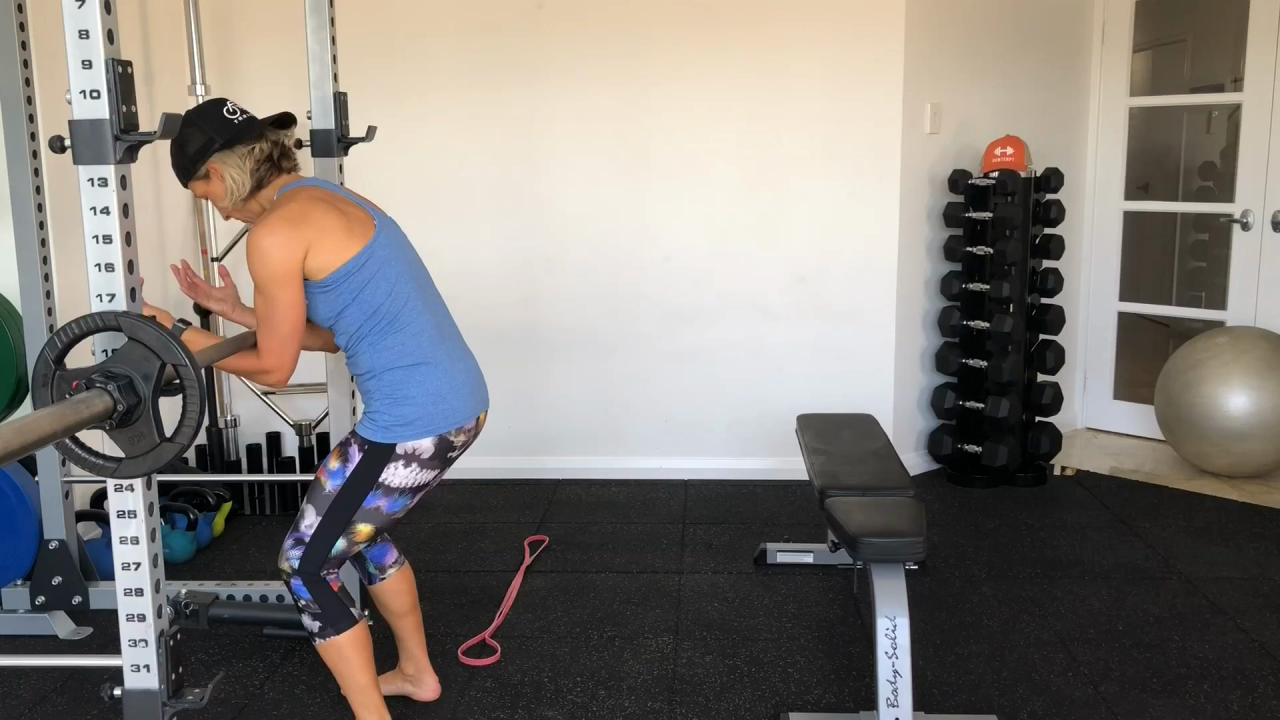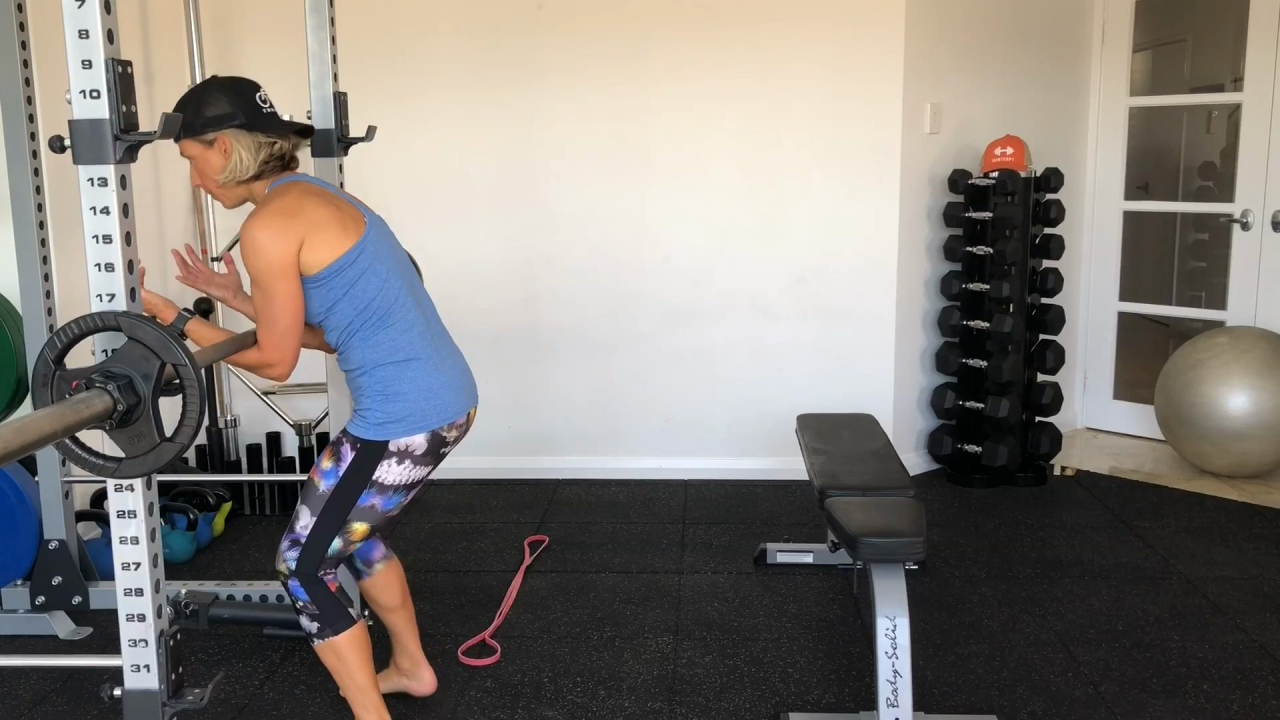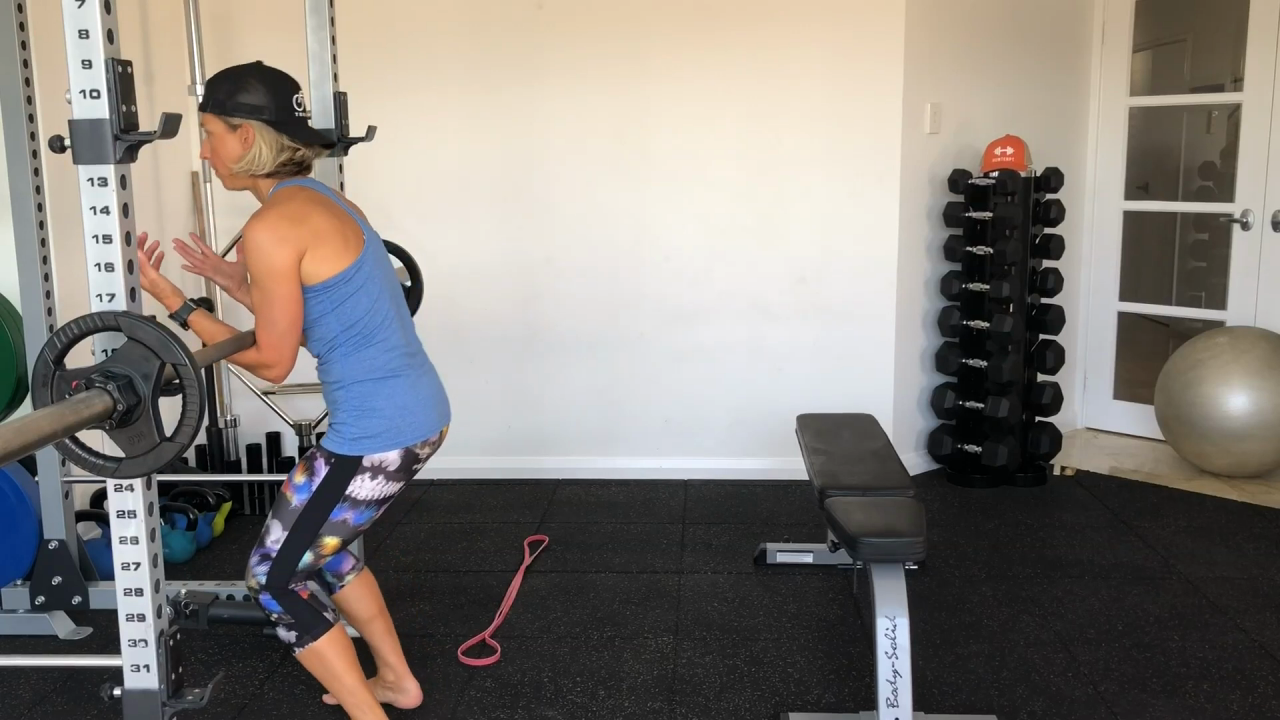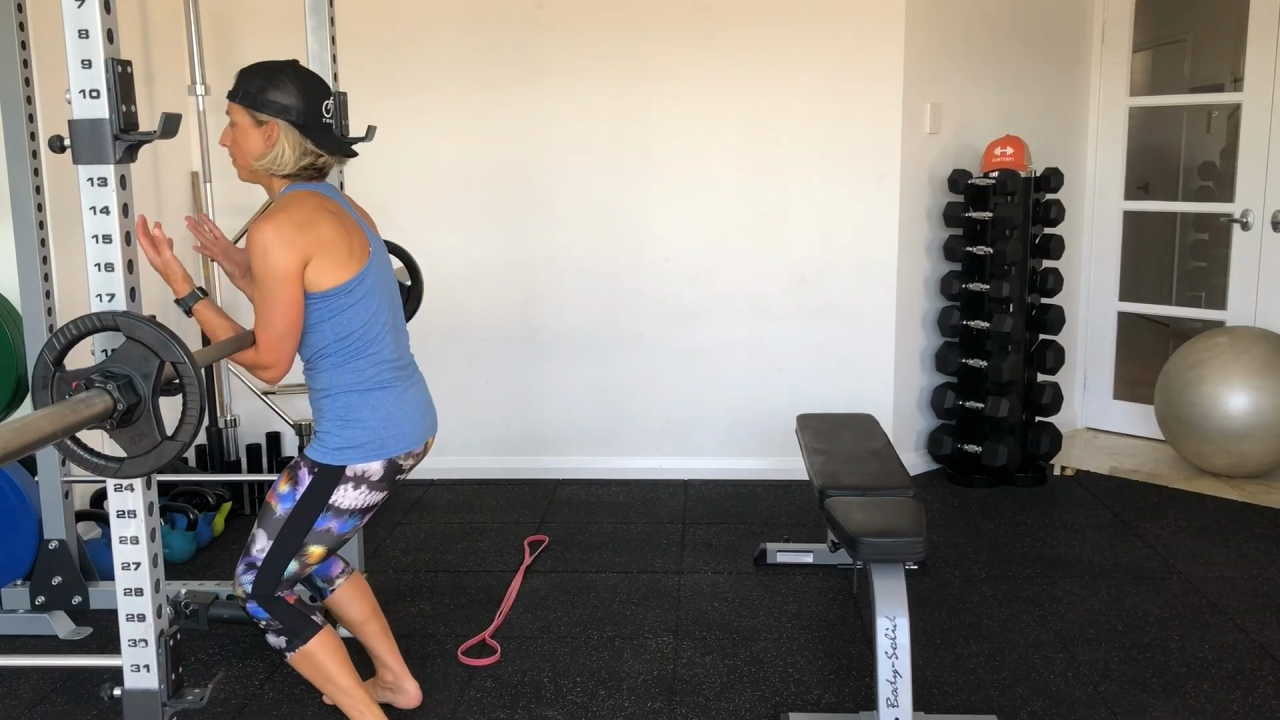
dt=0.4s
person 1, frame 1
left shoulder: (275, 230)
right shoulder: (327, 201)
left elbow: (273, 368)
left wrist: (170, 328)
right wrist: (237, 311)
left hip: (413, 422)
right hip: (457, 401)
left knee: (305, 565)
right knee: (356, 530)
person 1, frame 2
left shoulder: (269, 224)
right shoulder: (318, 198)
left elbow: (276, 360)
left wrist: (169, 315)
right wrist: (239, 298)
left hip: (403, 418)
right hip: (445, 397)
left knee: (303, 567)
right knee: (347, 529)
right ankle: (411, 667)
person 1, frame 3
left shoulder: (272, 226)
right shoulder: (322, 202)
left elbow: (272, 362)
left wrist: (172, 301)
right wrist: (237, 284)
left hip: (375, 433)
right hip: (417, 414)
left knee: (273, 578)
right knee: (315, 545)
person 1, frame 4
left shoulder: (279, 228)
right shoulder: (336, 207)
left elbow: (269, 362)
left wrist: (182, 287)
right wrist: (238, 271)
left hip: (361, 442)
right hip: (404, 422)
left knee: (261, 585)
right knee: (303, 550)
